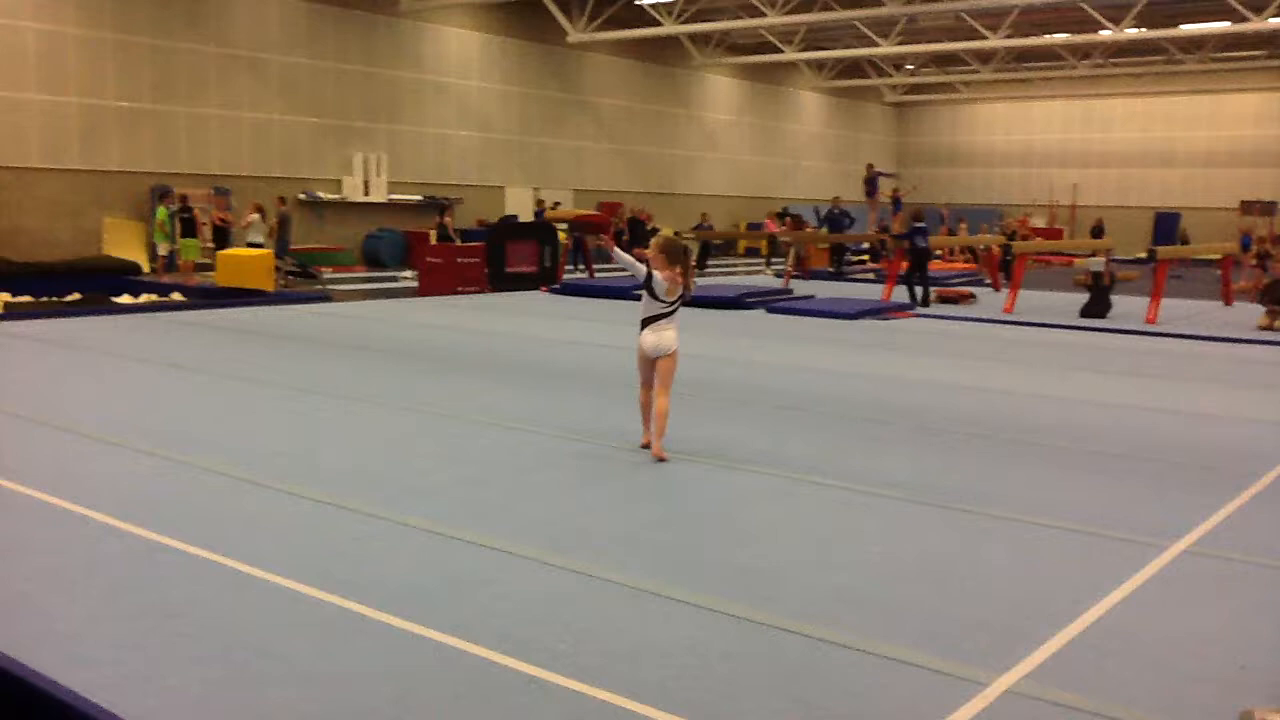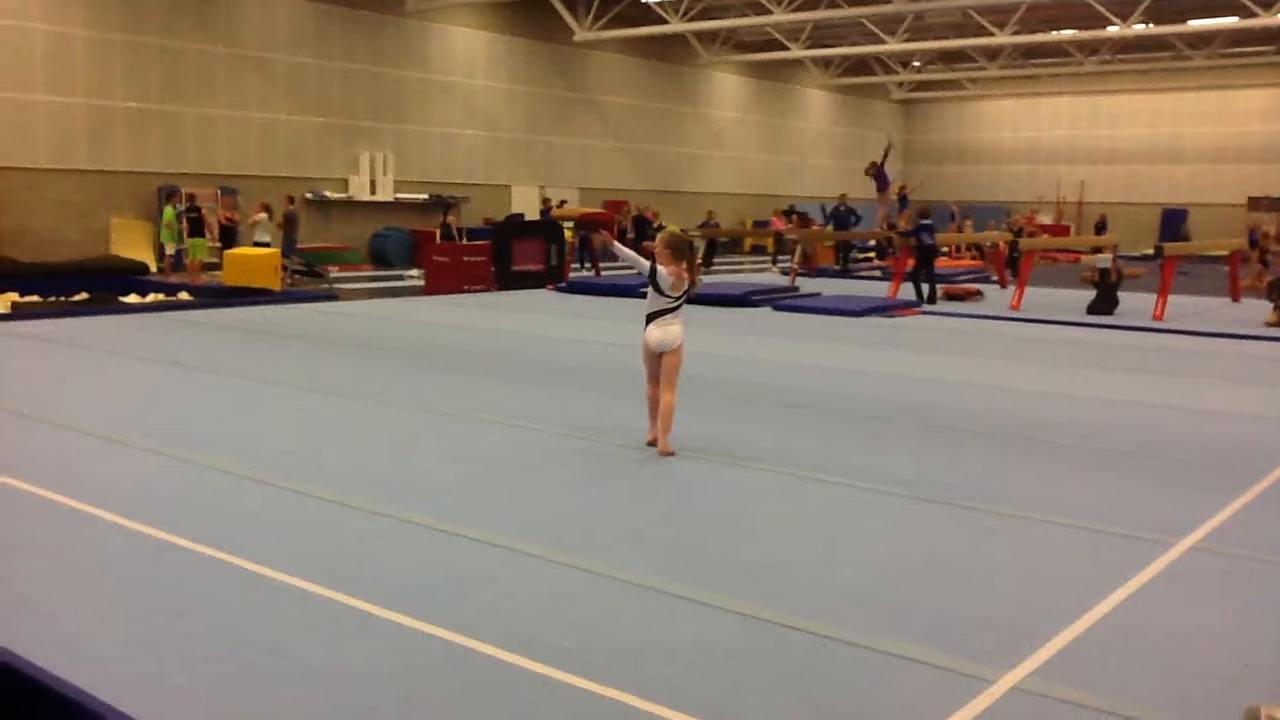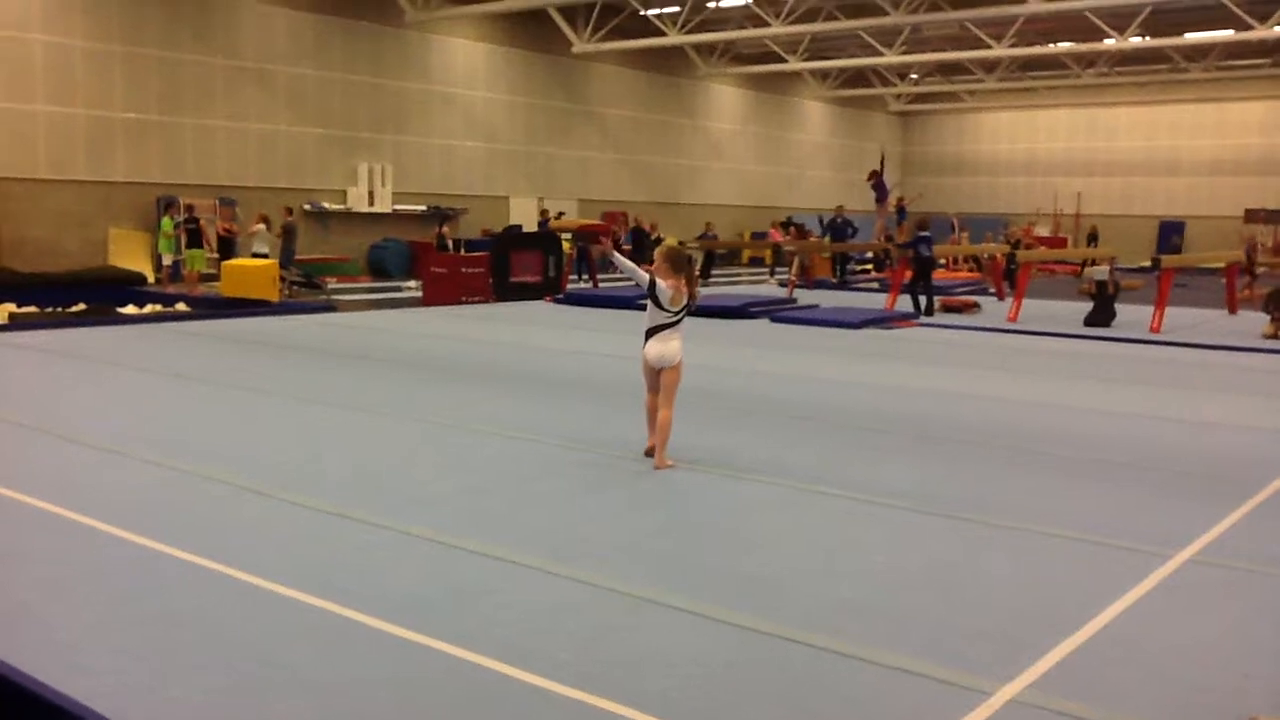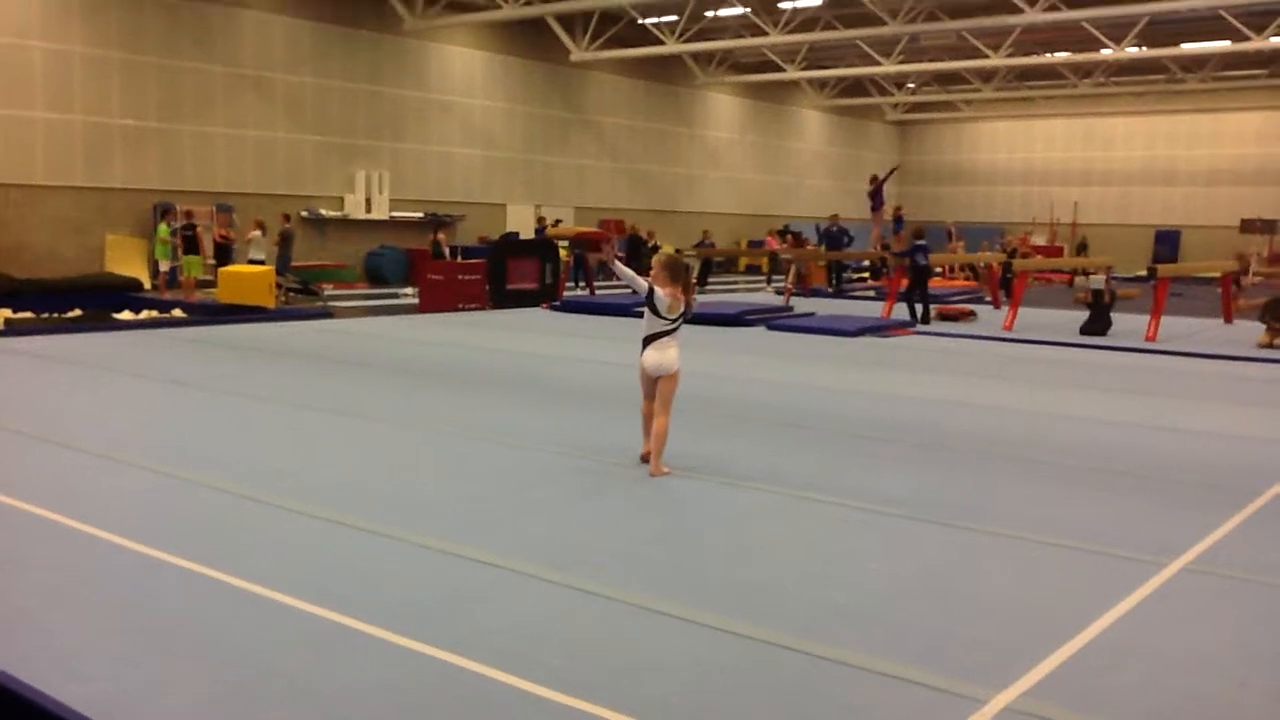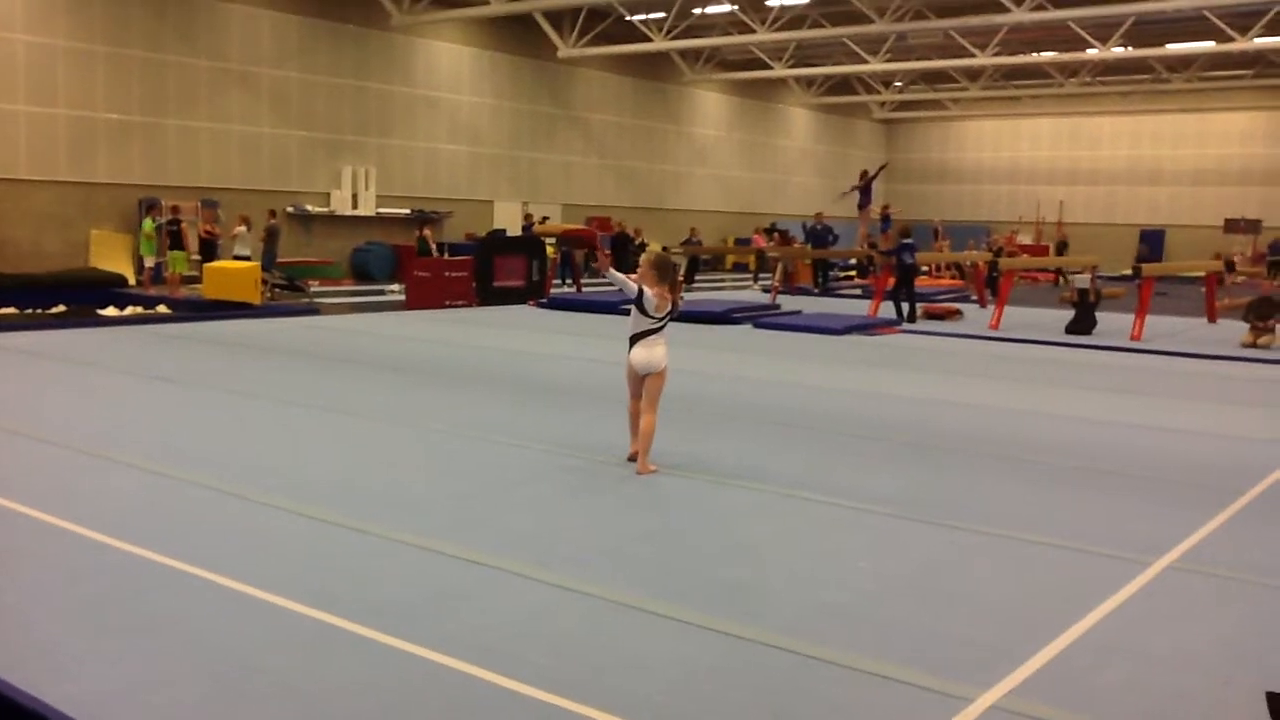
dt=0.2s
person 1, frame 1
left shoulder: (654, 278)
right shoulder: (682, 280)
left elbow: (634, 266)
right elbow: (672, 266)
left wrist: (613, 250)
right wrist: (651, 257)
left hip: (648, 337)
right hip: (668, 340)
left knee: (646, 387)
right knee: (662, 393)
left ankle: (647, 435)
right ankle: (657, 444)
person 1, frame 2
left shoulder: (659, 273)
right shoulder: (687, 276)
left elbow: (636, 260)
right elbow: (680, 261)
left wrist: (612, 244)
right wrist: (657, 253)
left hip: (653, 333)
right hip: (673, 335)
left knee: (652, 384)
right knee: (668, 390)
left ankle: (653, 432)
right ankle: (663, 441)
person 1, frame 3
left shoulder: (658, 287)
right shoulder: (686, 290)
left elbow: (634, 271)
left wrist: (613, 254)
right wrist: (656, 274)
left hip: (653, 348)
right hip: (673, 350)
left knee: (652, 395)
right knee: (666, 405)
left ankle: (652, 441)
right ankle: (660, 456)
person 1, frame 4
left shoulder: (656, 295)
right shoulder: (683, 299)
left elbow: (635, 281)
left wrist: (614, 263)
right wrist: (653, 282)
left hip: (650, 356)
right hip: (670, 358)
left knee: (648, 401)
right knee: (662, 412)
left ankle: (647, 447)
right ankle: (656, 463)
person 1, frame 5
left shoulder: (644, 295)
right shoulder: (669, 297)
left elbow: (628, 285)
left wrist: (608, 271)
right wrist: (634, 277)
left hip: (638, 354)
right hip: (658, 356)
left knee: (635, 400)
right knee: (649, 410)
left ankle: (634, 447)
right ankle: (643, 462)
